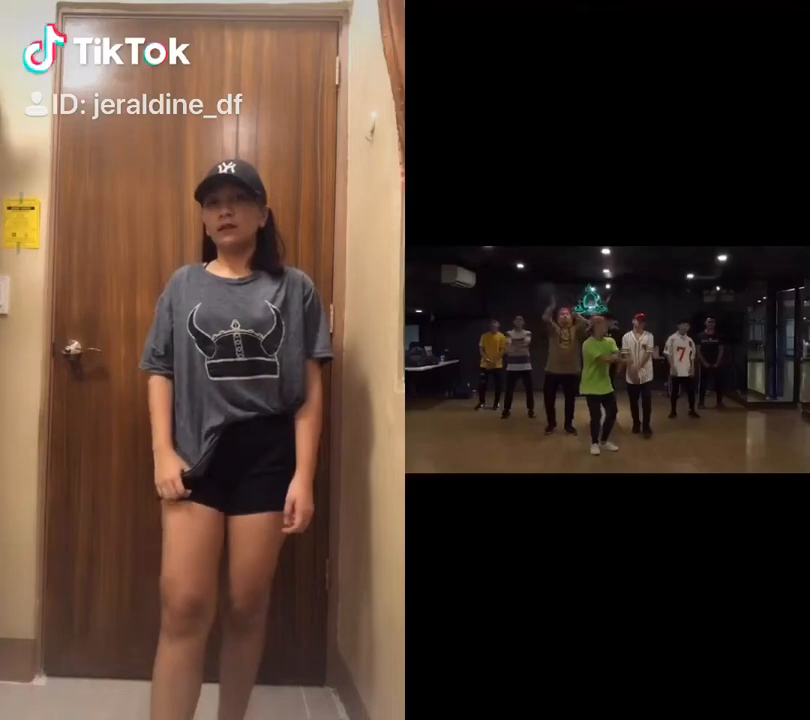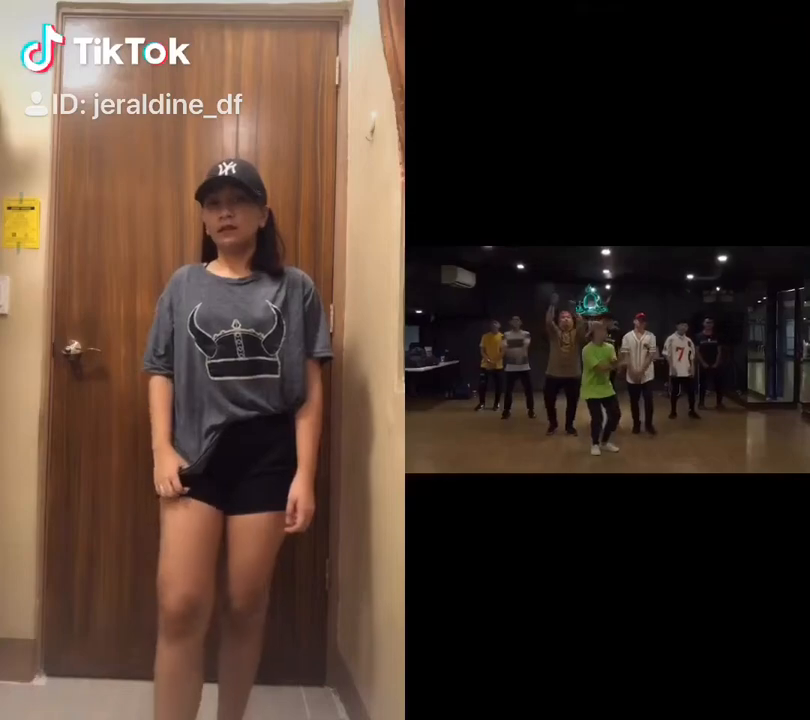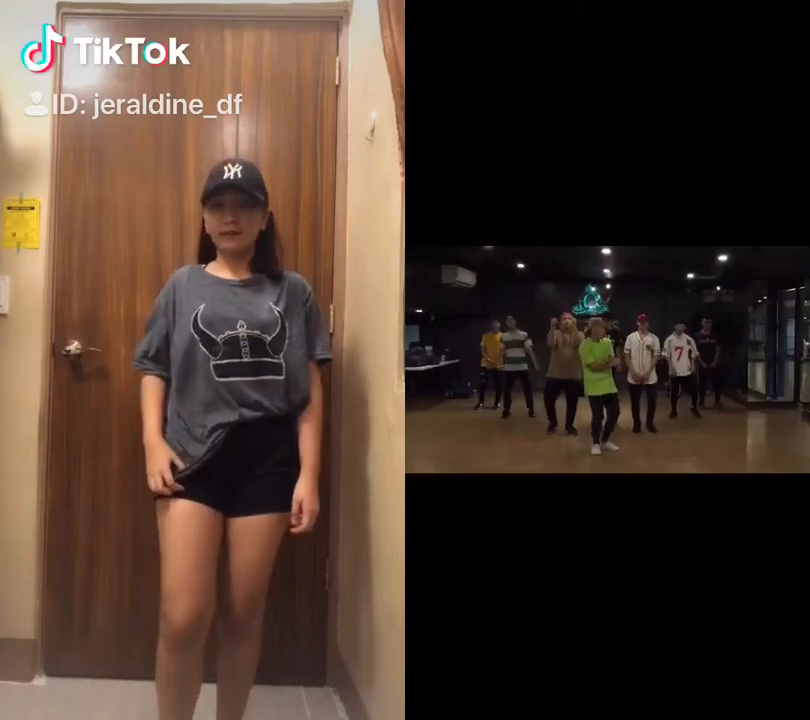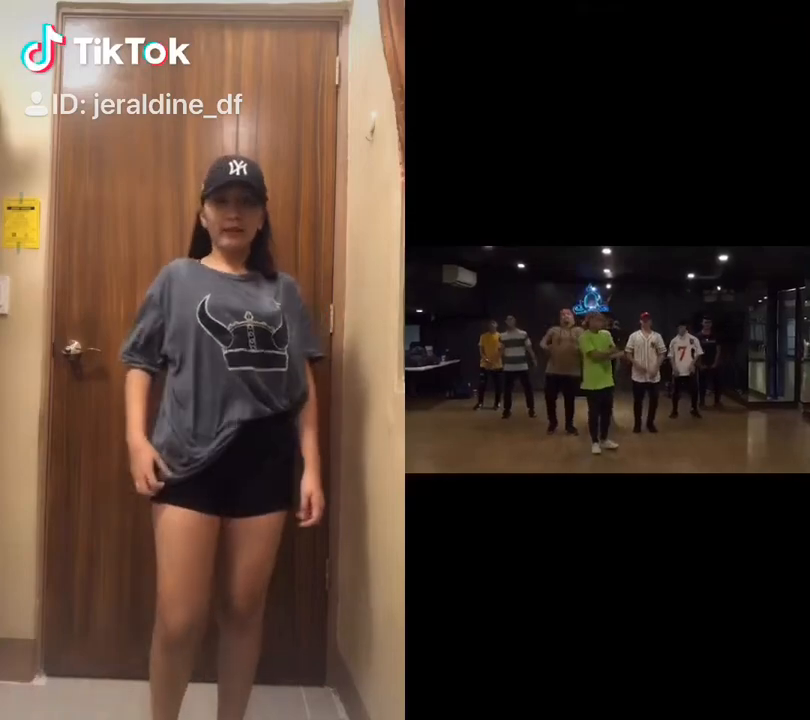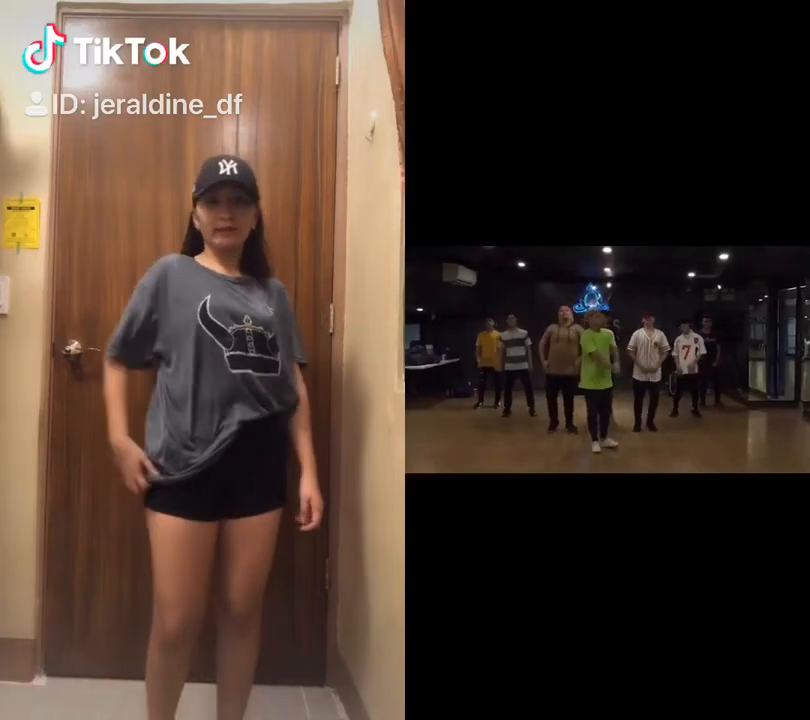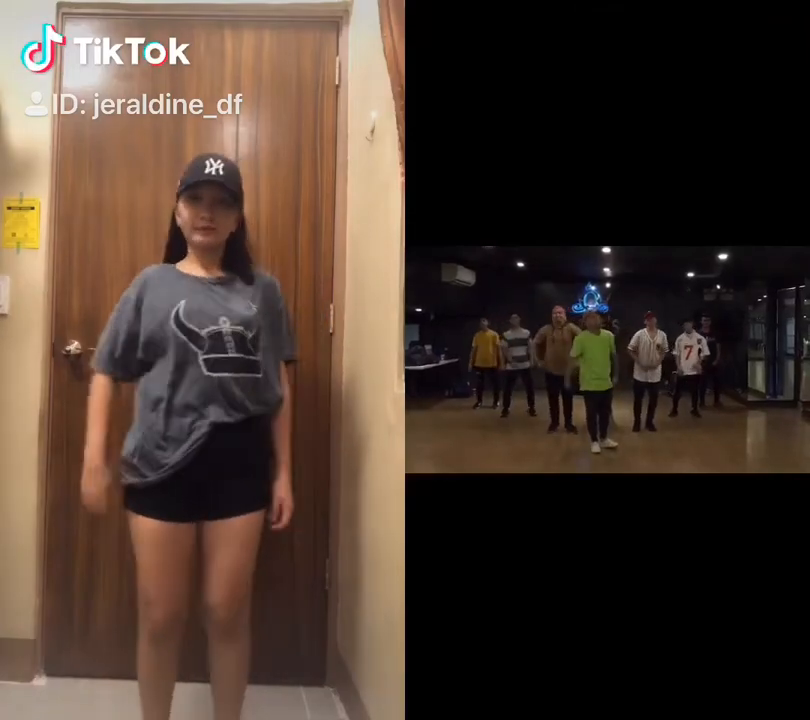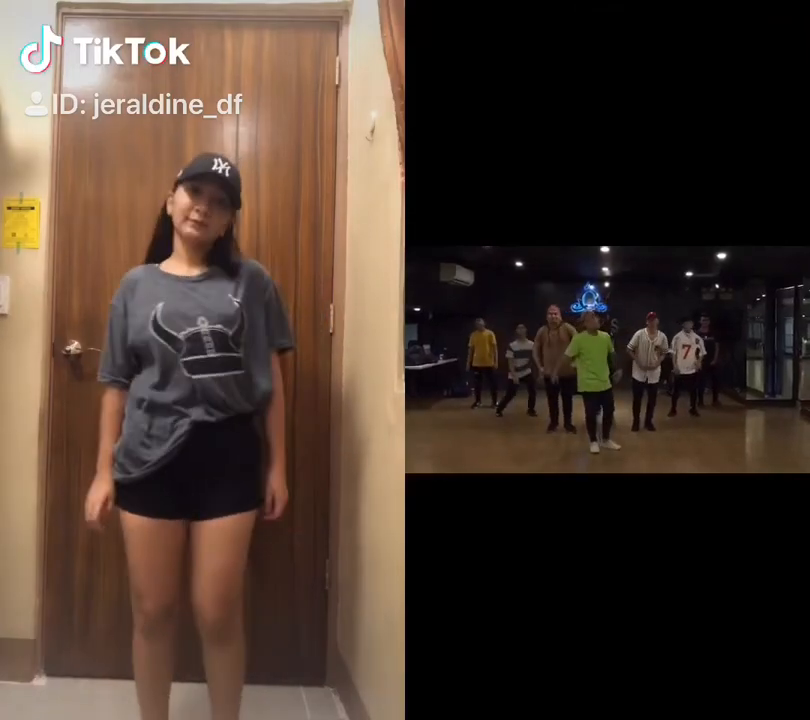
dt=0.2s
person 1, frame 1
left shoulder: (295, 287)
right shoulder: (183, 284)
left elbow: (310, 387)
right elbow: (160, 373)
left wrist: (304, 475)
right wrist: (163, 452)
left hip: (267, 457)
right hip: (197, 455)
left knee: (247, 607)
right knee: (183, 606)
person 1, frame 2
left shoulder: (294, 288)
right shoulder: (184, 284)
left elbow: (310, 387)
right elbow: (160, 372)
left wrist: (305, 474)
right wrist: (161, 449)
left hip: (267, 457)
right hip: (195, 454)
left knee: (245, 607)
right knee: (179, 607)
person 1, frame 3
left shoulder: (293, 291)
right shoulder: (183, 285)
left elbow: (310, 390)
right elbow: (153, 370)
left wrist: (309, 474)
right wrist: (153, 442)
left hip: (267, 460)
right hip: (193, 456)
left knee: (244, 611)
right knee: (183, 617)
person 1, frame 4
left shoulder: (284, 290)
right shoulder: (177, 278)
left elbow: (304, 385)
right elbow: (140, 362)
left wrist: (311, 468)
right wrist: (137, 440)
left hip: (266, 459)
right hip: (189, 459)
left knee: (244, 609)
right knee: (178, 619)
person 1, frame 5
left shoulder: (273, 292)
right shoulder: (170, 275)
left elbow: (294, 387)
right elbow: (117, 358)
left wrist: (309, 471)
right wrist: (120, 440)
left hip: (259, 461)
right hip: (182, 461)
left knee: (243, 610)
right knee: (175, 621)
person 1, frame 6
left shoulder: (262, 290)
right shoulder: (153, 284)
left elbow: (278, 386)
right elbow: (106, 371)
left wrist: (283, 472)
right wrist: (94, 455)
left hip: (239, 462)
right hip: (161, 463)
left knee: (228, 612)
right knee: (160, 617)
person 1, frame 7
left shoulder: (251, 281)
right shoulder: (138, 284)
left elbow: (271, 379)
right elbow: (117, 385)
left wrist: (277, 465)
right wrist: (103, 471)
left hip: (229, 458)
right hip: (150, 460)
left knee: (218, 614)
right knee: (153, 612)
